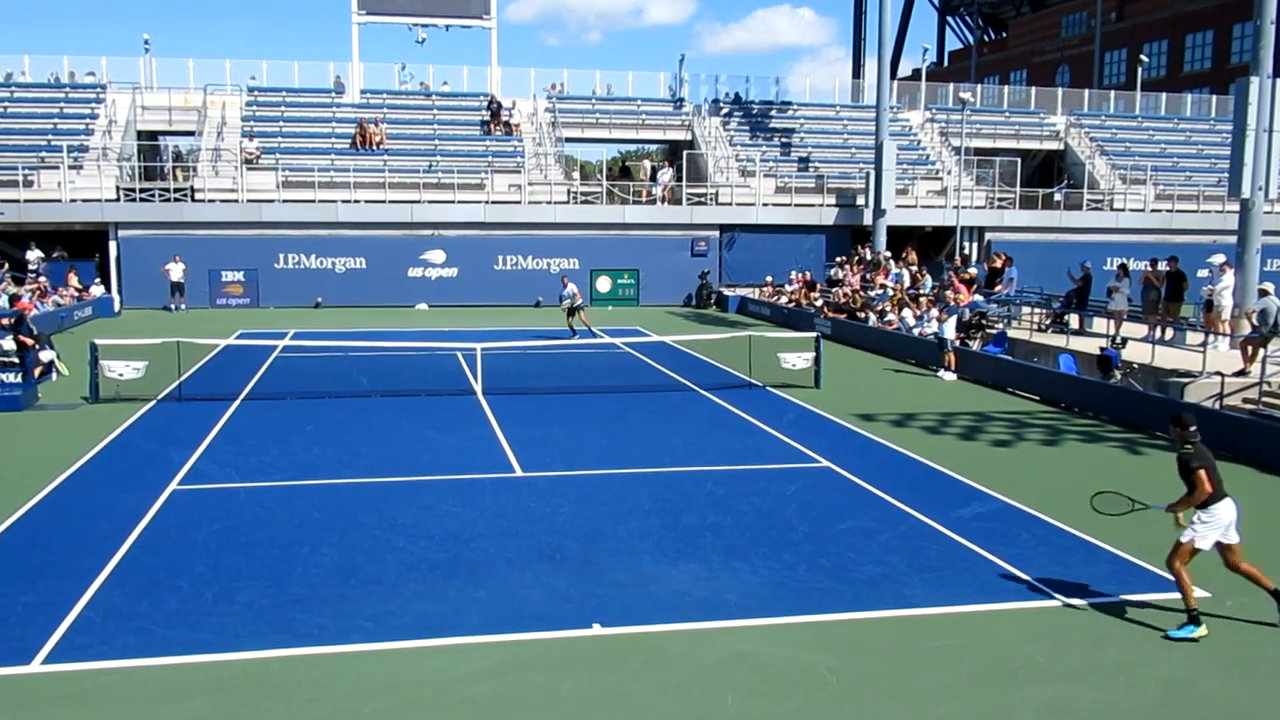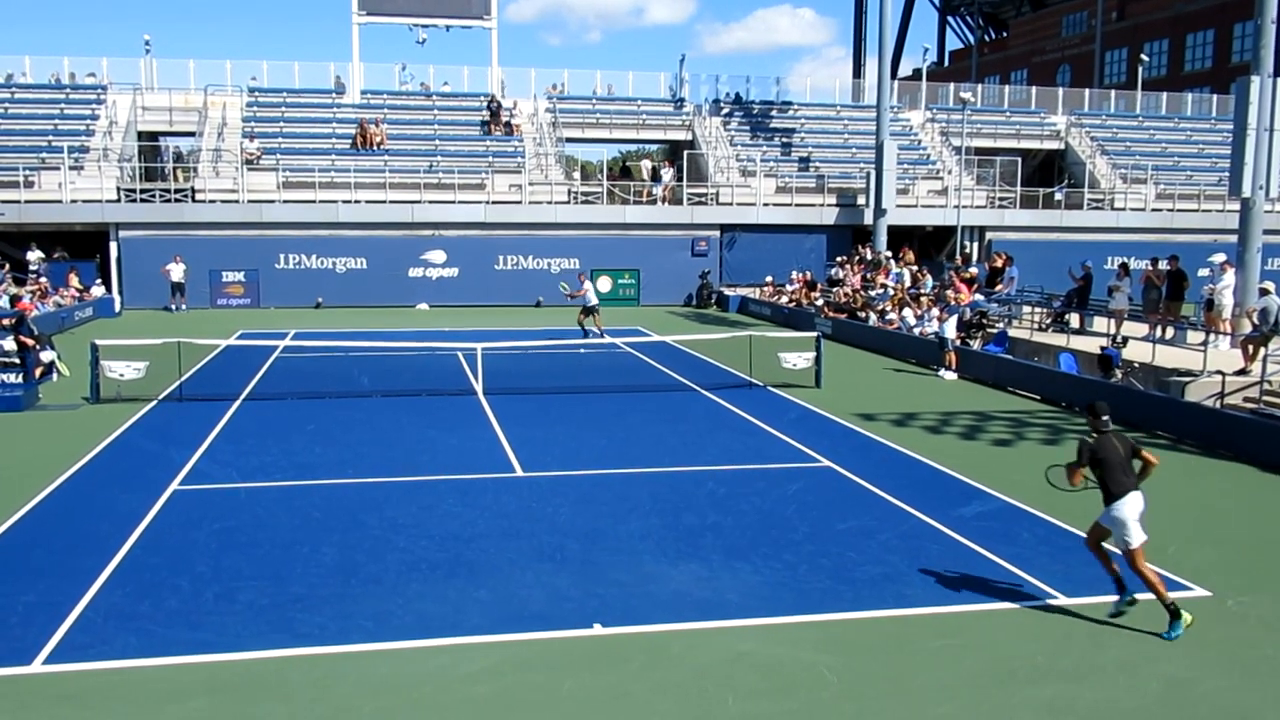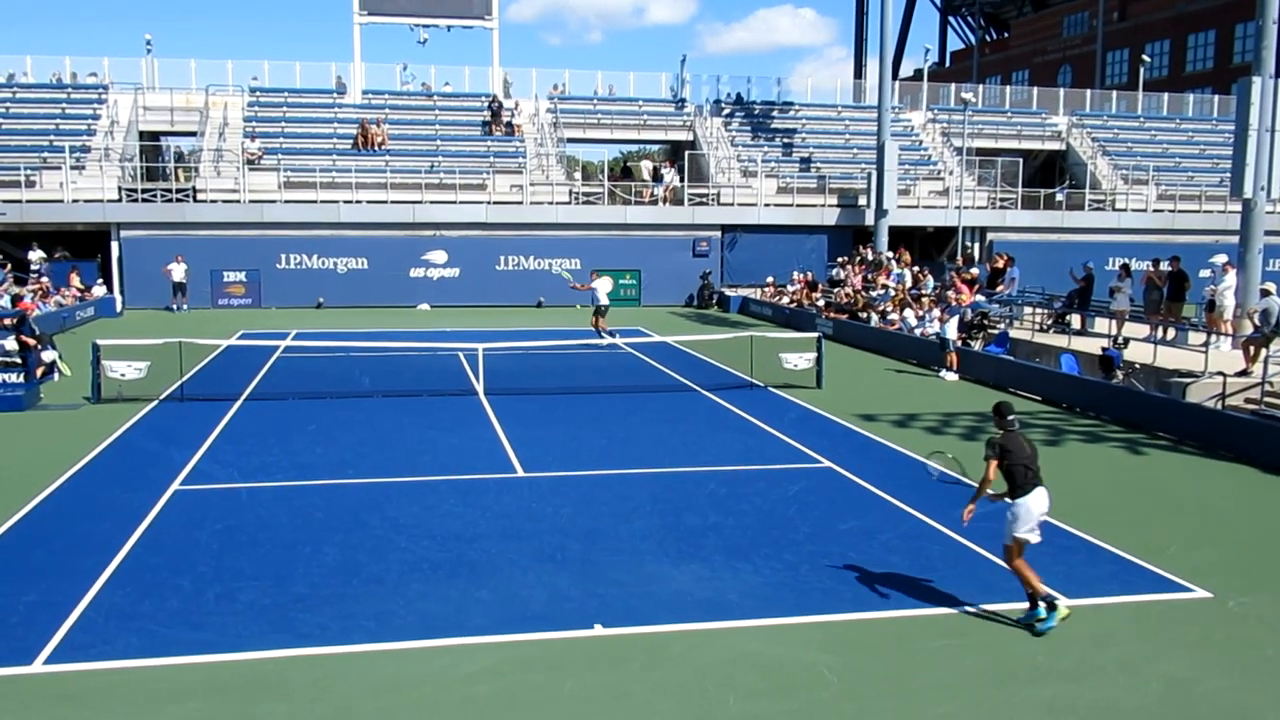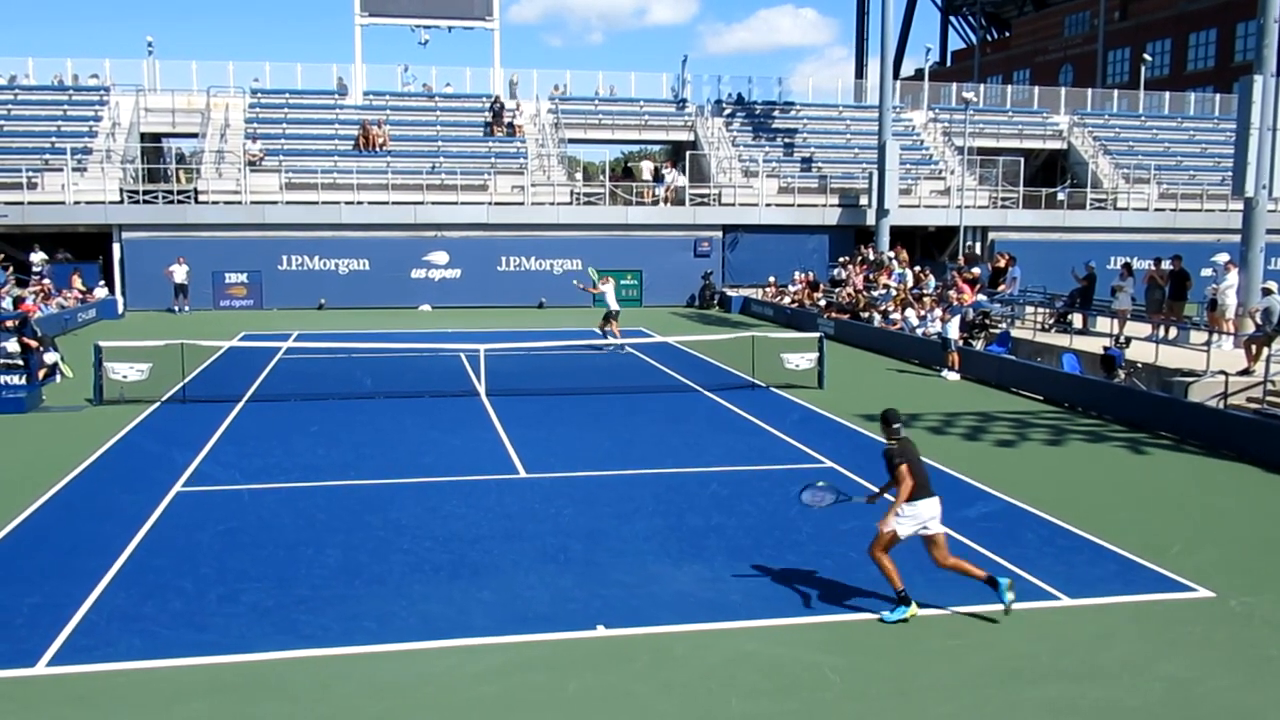
dt=0.2s
person 1, frame 1
left shoulder: (1186, 454)
right shoulder: (1198, 449)
left elbow: (1205, 489)
left wrist: (1178, 507)
right wrist: (1181, 505)
left hip: (1212, 514)
right hip: (1226, 507)
left knee: (1174, 563)
right knee: (1234, 564)
left ankle: (1195, 623)
person 1, frame 2
left shoulder: (1088, 443)
right shoulder: (1123, 439)
left elbow: (1075, 481)
right elbow: (1152, 462)
left wrist: (1071, 467)
left hip: (1120, 507)
right hip: (1134, 499)
left knee: (1137, 564)
right knee: (1092, 540)
left ankle: (1176, 615)
right ankle: (1124, 592)
person 1, frame 3
left shoulder: (996, 441)
right shoulder: (1026, 441)
left elbow: (989, 476)
left wrist: (972, 502)
right wrist: (1005, 494)
left hip: (1025, 503)
right hip: (1040, 496)
left knee: (1013, 560)
right knee: (1015, 557)
left ankle: (1052, 606)
right ankle: (1035, 609)
person 1, frame 4
left shoulder: (891, 450)
right shoulder: (906, 443)
left elbow: (906, 482)
left wrist: (890, 514)
right wrist: (879, 493)
left hip: (915, 507)
right hip: (930, 503)
left knee: (876, 551)
right knee: (942, 560)
left ankle: (905, 603)
right ankle: (997, 583)
